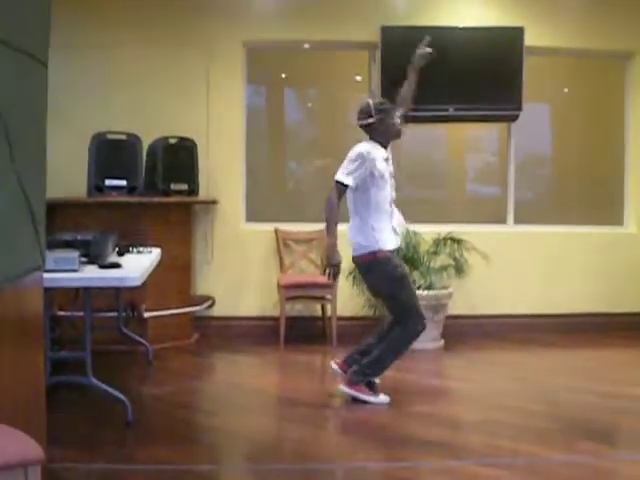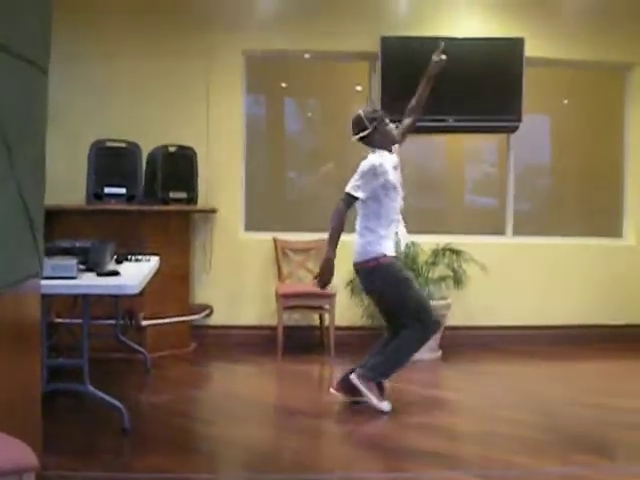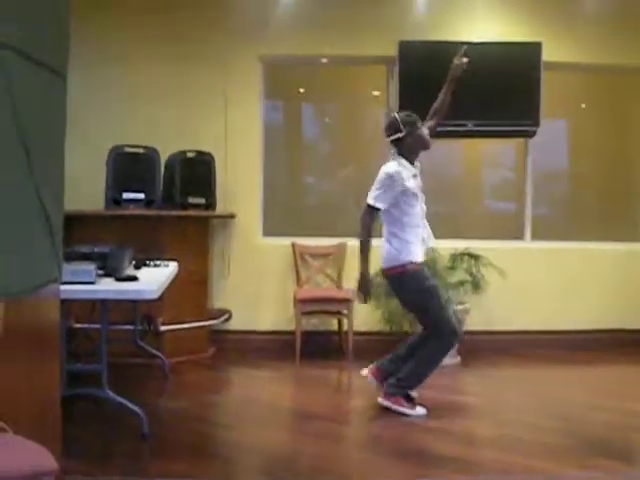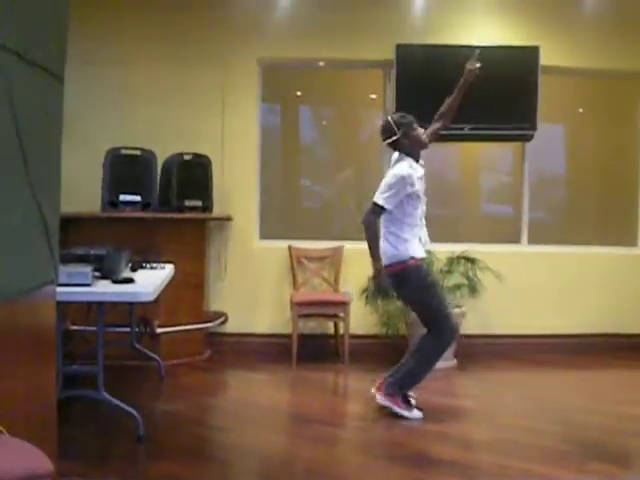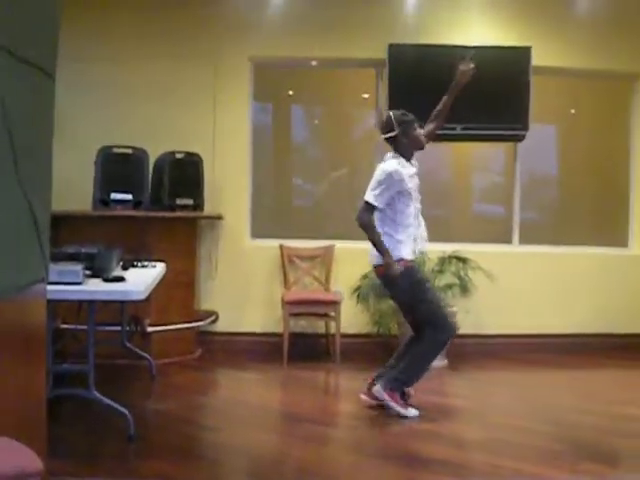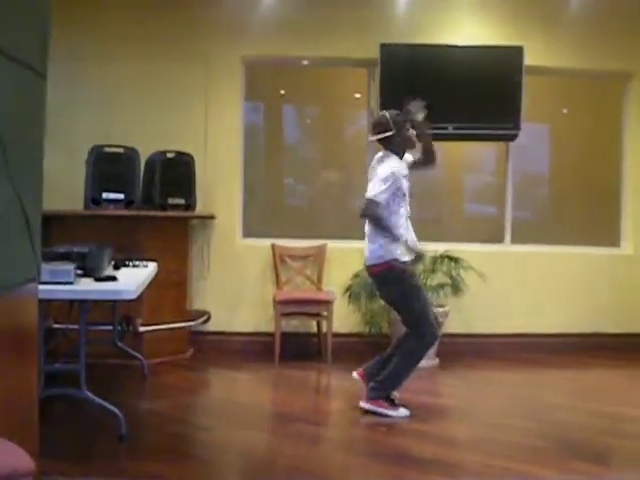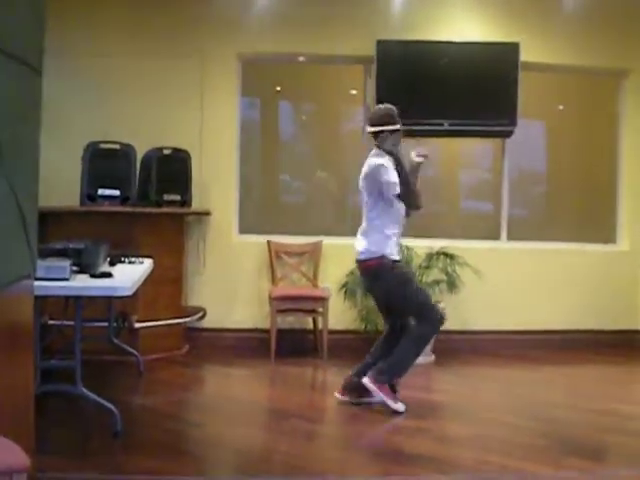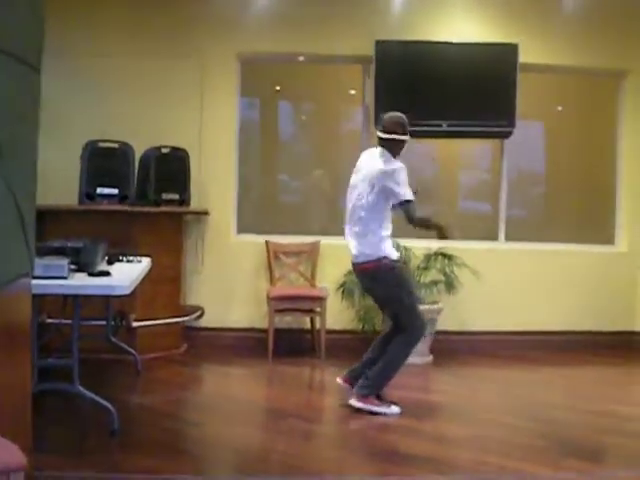
dt=0.2s
person 1, frame 1
left shoulder: (380, 151)
right shoulder: (363, 153)
left elbow: (403, 107)
right elbow: (334, 196)
left wrist: (415, 67)
right wrist: (331, 245)
left hip: (380, 251)
right hip: (375, 253)
left knee: (404, 318)
right knee: (412, 322)
left ankle: (353, 364)
right ankle: (359, 378)
person 1, frame 2
left shoulder: (388, 156)
right shoulder: (375, 165)
left elbow: (413, 114)
right elbow: (342, 207)
left wrist: (430, 75)
right wrist: (329, 256)
left hip: (380, 260)
right hip: (377, 261)
left knee: (400, 329)
right knee: (426, 322)
left ankle: (352, 381)
right ankle: (370, 375)
person 1, frame 3
left shoulder: (411, 163)
right shoulder: (392, 172)
left elbow: (436, 118)
right elbow: (366, 218)
left wrist: (452, 79)
right wrist: (364, 269)
left hip: (408, 265)
right hip: (404, 267)
left knee: (435, 331)
right knee: (446, 334)
left ankle: (384, 370)
right ankle: (396, 392)
person 1, frame 4
left shoulder: (410, 162)
right shoulder: (402, 173)
left elbow: (441, 121)
right elbow: (370, 217)
left wrist: (464, 83)
right wrist: (377, 268)
left hip: (409, 262)
right hip: (404, 264)
left knee: (438, 329)
right knee: (444, 330)
left ankle: (391, 384)
right ankle: (395, 390)
person 1, frame 5
left shoulder: (405, 162)
right shoulder: (391, 170)
left elbow: (435, 123)
right elbow: (364, 216)
left wrist: (456, 87)
right wrist: (388, 259)
left hip: (402, 262)
right hip: (396, 265)
left knee: (424, 331)
right knee: (441, 329)
left ankle: (379, 387)
right ankle: (392, 386)
person 1, frame 6
left shoulder: (395, 163)
right shoulder: (388, 168)
left elbow: (429, 159)
right elbow: (369, 210)
left wrist: (420, 124)
right wrist: (404, 242)
left hip: (391, 262)
right hip: (388, 262)
left knee: (422, 329)
right knee: (426, 331)
left ankle: (372, 374)
right ankle: (378, 394)
person 1, frame 7
left shoulder: (386, 161)
right shoulder: (380, 164)
left elbow: (411, 204)
right elbow: (411, 204)
left wrist: (409, 166)
right wrist: (404, 165)
left hip: (377, 258)
right hip: (379, 259)
left knee: (399, 327)
right knee: (431, 318)
left ankle: (355, 385)
right ankle: (382, 378)
person 1, frame 8
left shoulder: (367, 157)
right shoulder: (393, 168)
right elbow: (412, 216)
right wrist: (435, 226)
left hip: (363, 259)
right hip: (378, 260)
left knee: (402, 324)
right knee: (411, 328)
left ankle: (356, 378)
right ankle: (366, 392)
